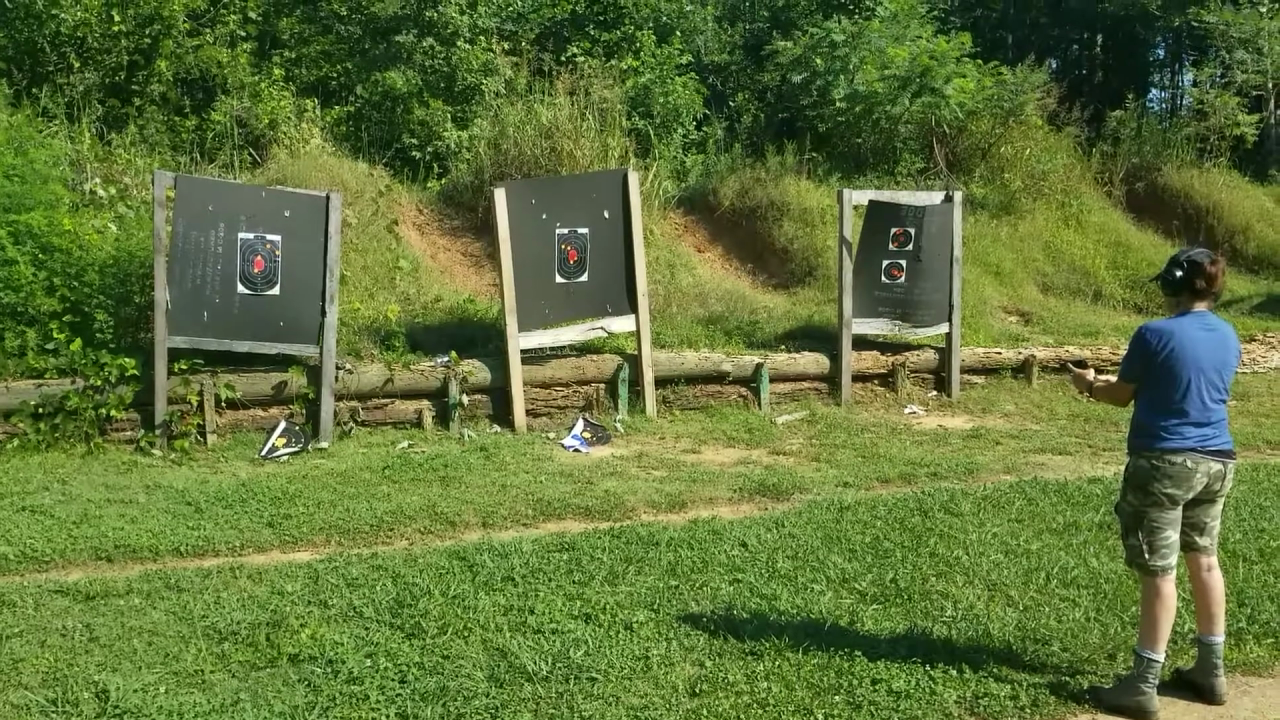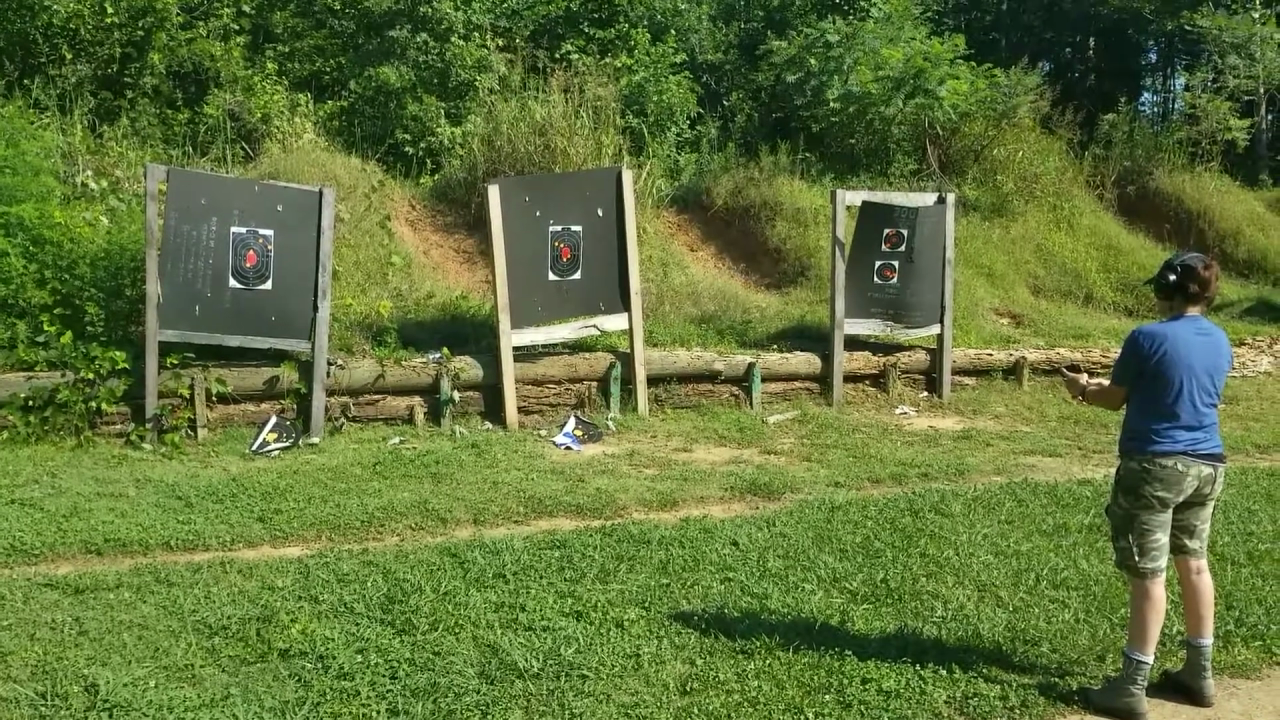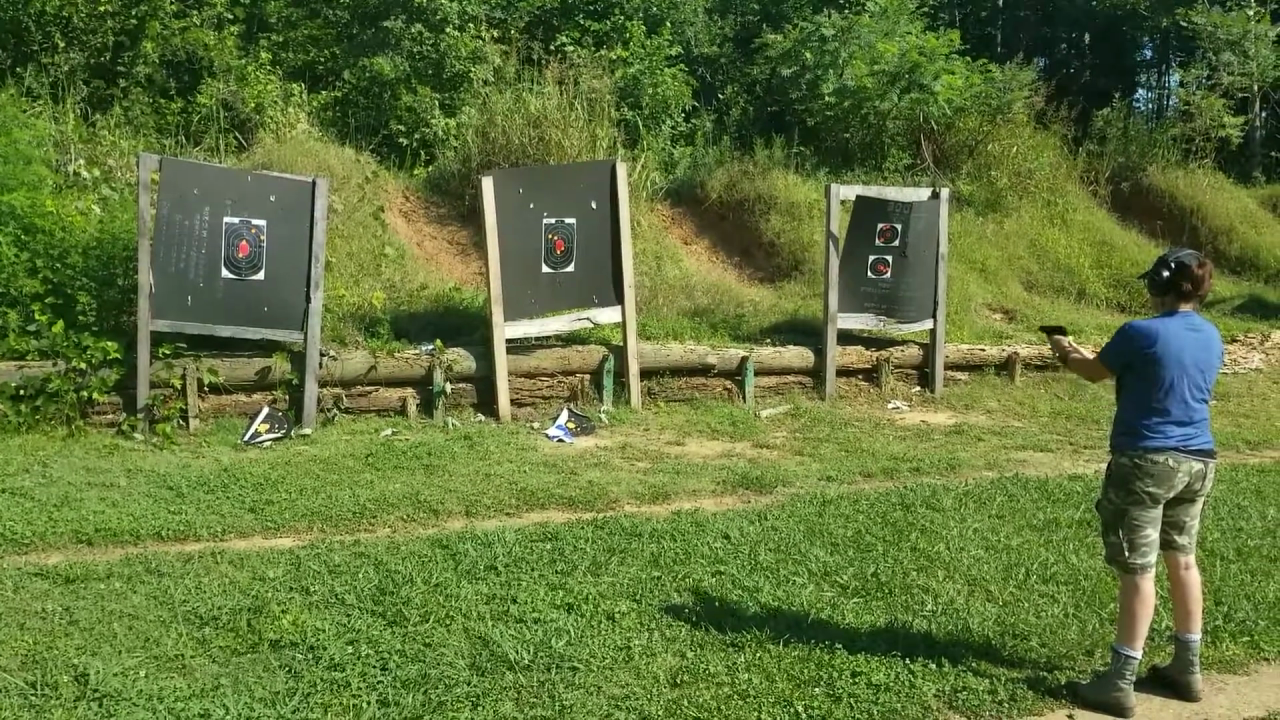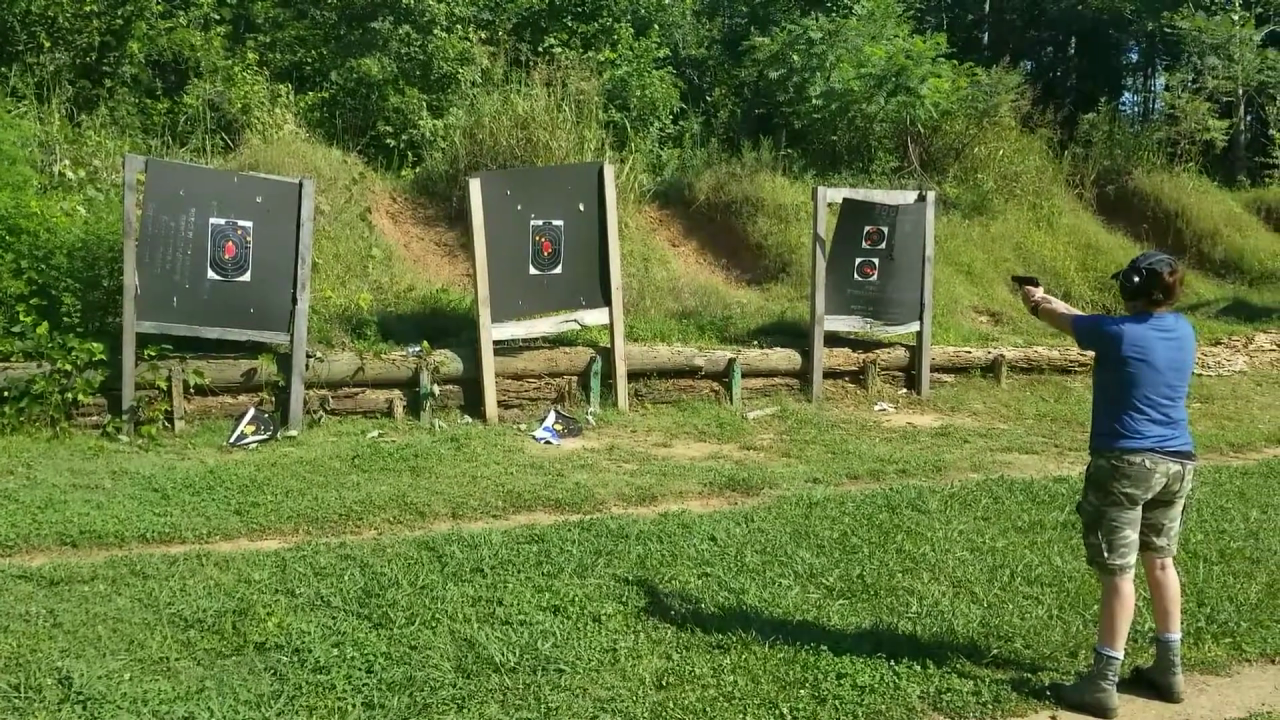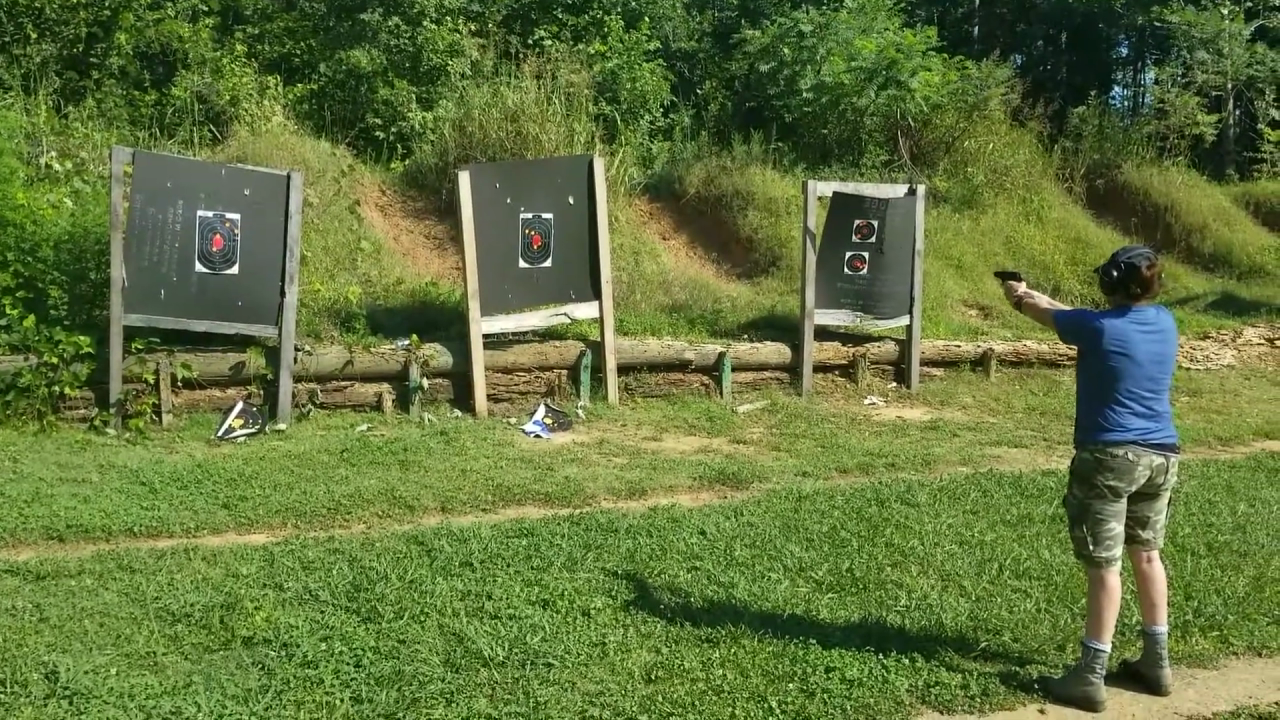
dt=1s
person 1, frame 1
left shoulder: (1155, 334)
right shoulder: (1229, 337)
left elbow: (1122, 395)
left wrist: (1090, 385)
right wrist: (1114, 381)
left hip: (1164, 464)
right hip: (1217, 461)
left knee: (1159, 572)
right knee: (1204, 560)
right ankle: (1211, 670)
person 1, frame 2
left shoulder: (1148, 338)
right shoulder: (1220, 342)
left elbow: (1115, 400)
left wrist: (1083, 389)
right wrist: (1105, 385)
left hip: (1154, 467)
right hip: (1207, 465)
left knee: (1148, 575)
right knee: (1194, 564)
right ankle: (1199, 673)
person 1, frame 3
left shoulder: (1141, 333)
right shoulder: (1211, 337)
left elbow: (1095, 371)
left wrist: (1066, 353)
right wrist: (1083, 353)
left hip: (1146, 463)
right hip: (1198, 461)
left knee: (1137, 571)
right knee: (1182, 560)
right ankle: (1187, 668)
person 1, frame 4
left shoulder: (1118, 333)
right shoulder: (1183, 330)
left elbow: (1065, 321)
left wrist: (1036, 301)
right wrist: (1050, 299)
left hip: (1125, 464)
right hip: (1177, 463)
left knee: (1118, 573)
right knee: (1161, 561)
right ankle: (1169, 669)
person 1, frame 5
left shoulder: (1099, 327)
right shoulder: (1164, 322)
left elbow: (1047, 316)
left wrist: (1019, 297)
right wrist: (1033, 294)
left hip: (1109, 457)
right hip: (1161, 456)
left knee: (1104, 565)
right knee: (1147, 554)
left ankle: (1090, 677)
right ankle: (1156, 662)
